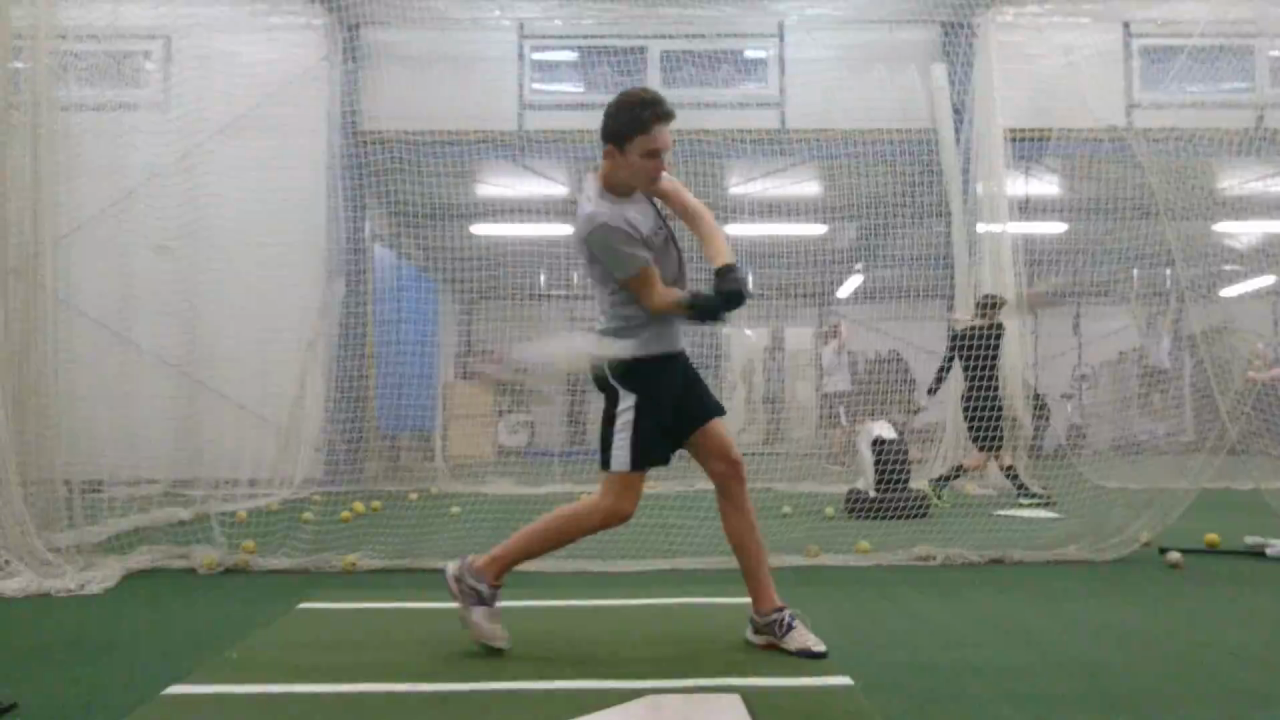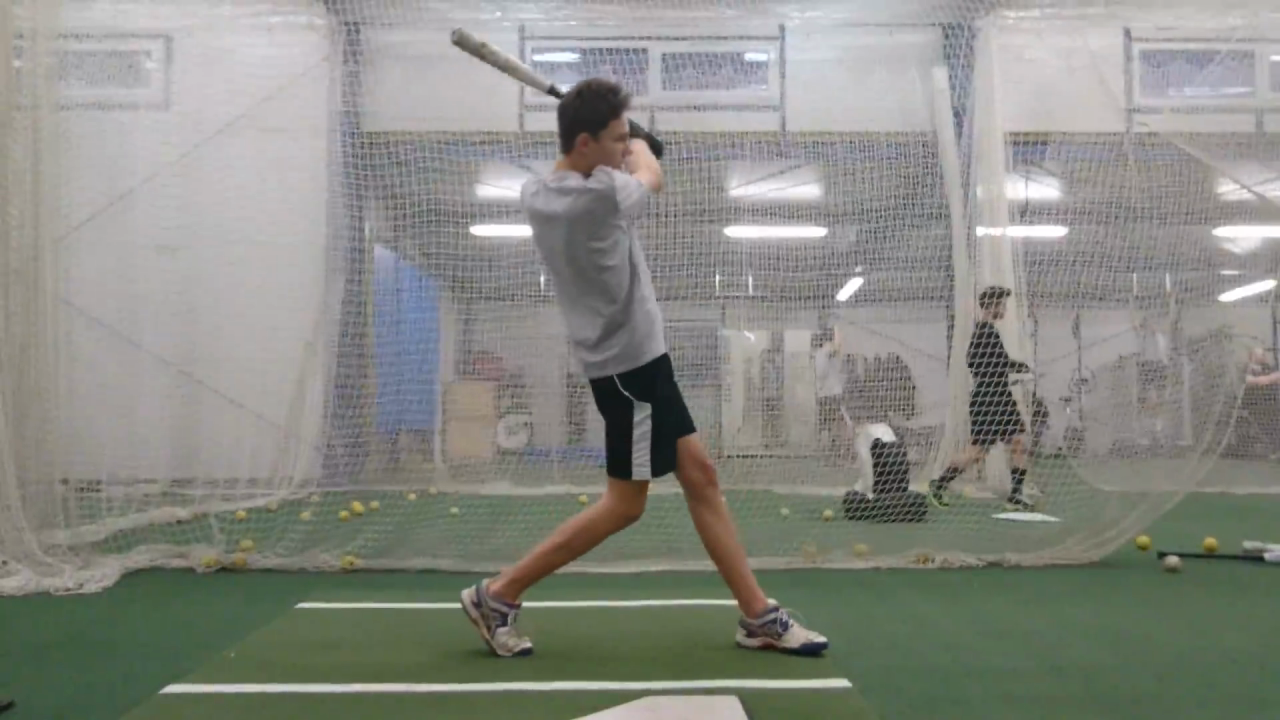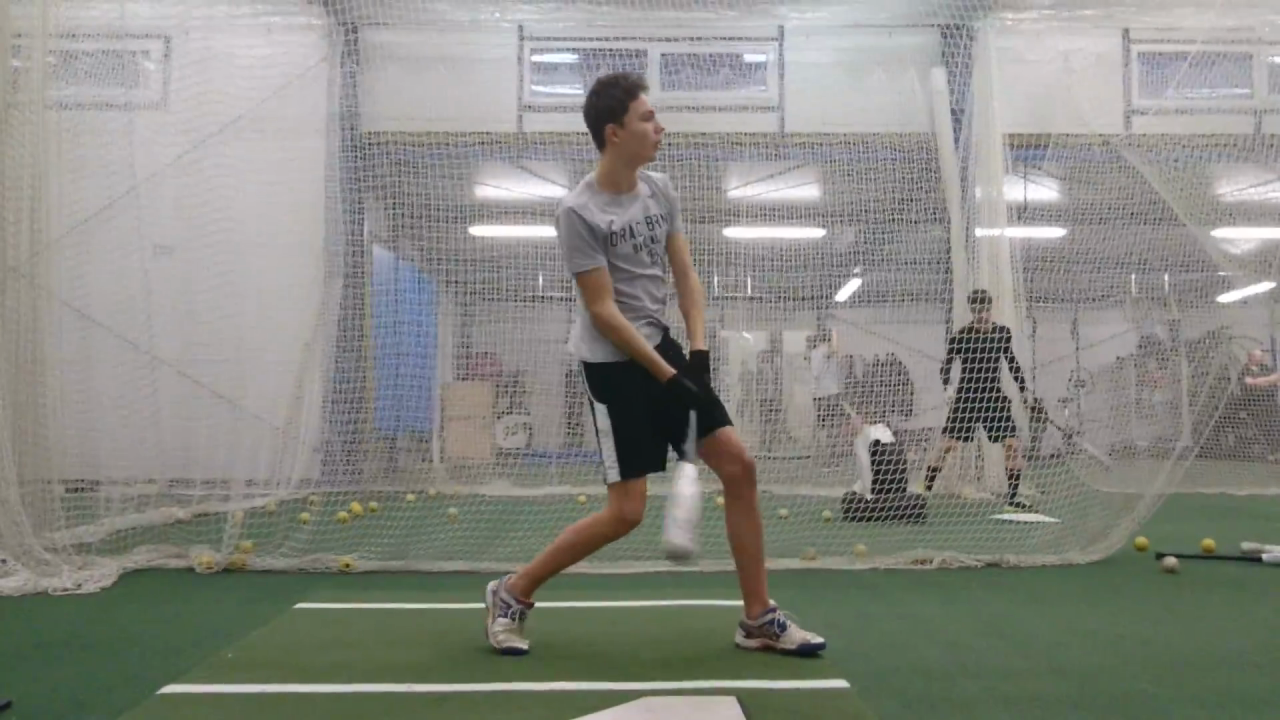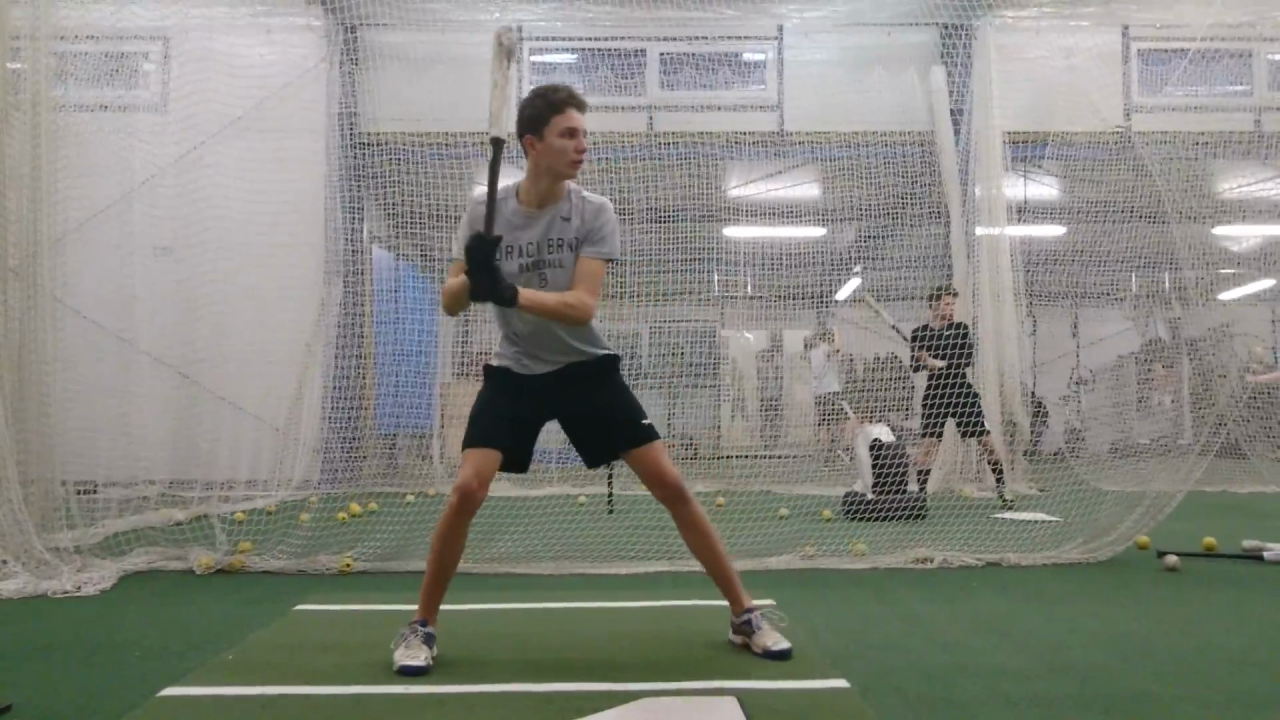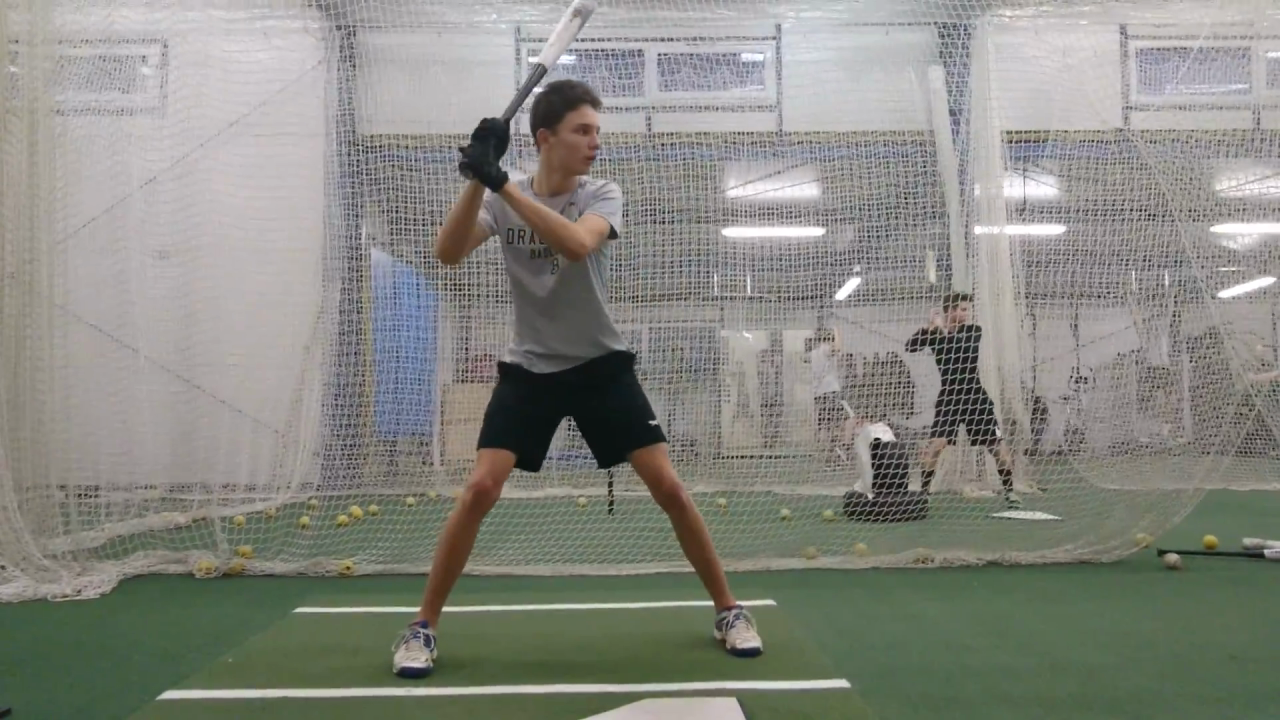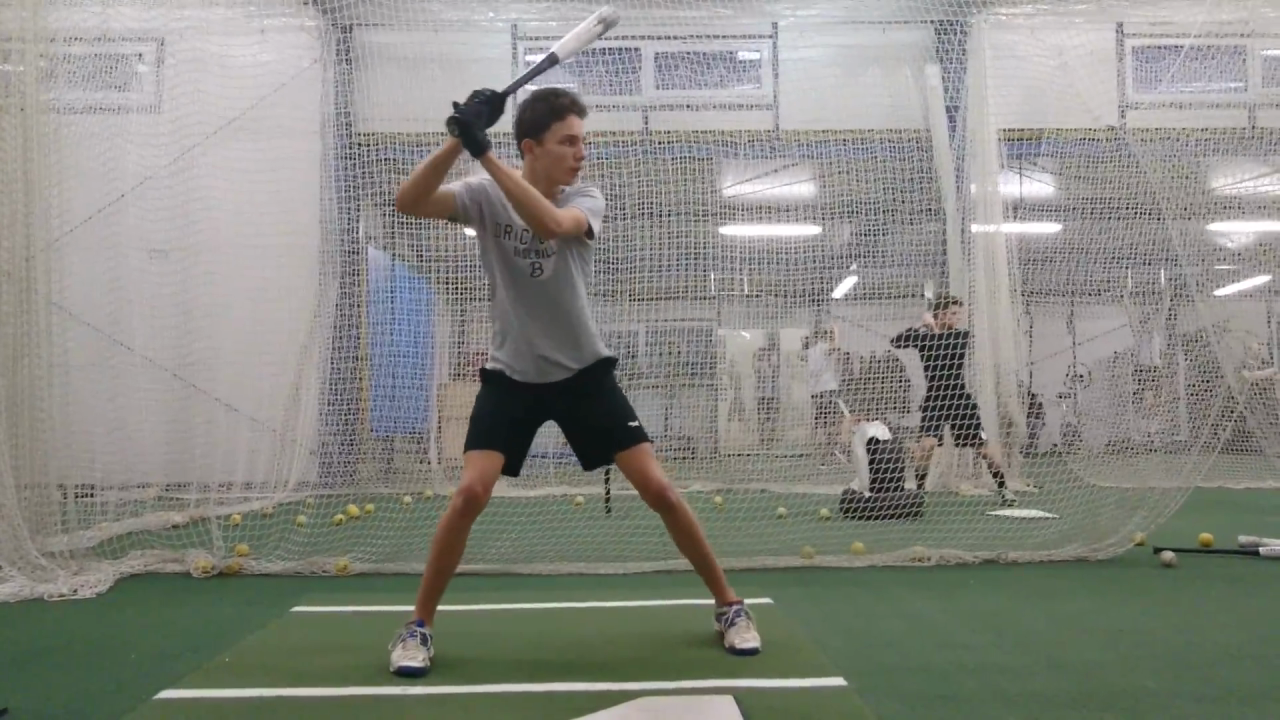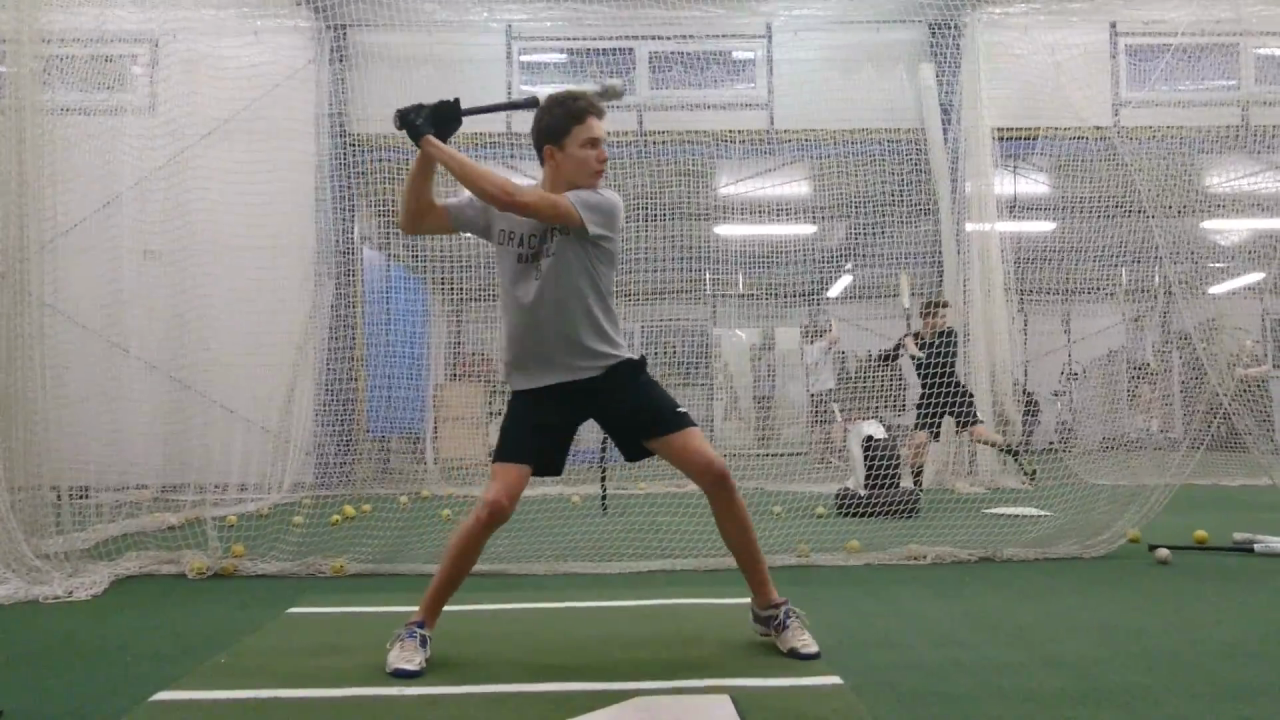
dt=0.5s
person 1, frame 1
left shoulder: (635, 177)
right shoulder: (600, 219)
left elbow: (699, 216)
right elbow: (656, 302)
left wrist: (726, 270)
right wrist: (692, 302)
left hip: (671, 355)
right hip: (634, 364)
left knee: (729, 468)
right knee: (616, 505)
left ankle: (770, 616)
right ankle: (480, 573)
person 1, frame 2
left shoulder: (535, 194)
right shoulder: (601, 192)
right elbow: (649, 172)
left wrist: (625, 149)
right wrist: (639, 145)
left hip: (631, 357)
right hip: (631, 361)
left knee: (700, 475)
right knee: (625, 502)
left ankle: (759, 615)
right ankle: (496, 594)
person 1, frame 3
left shoulder: (660, 189)
right shoulder: (578, 212)
left elbow: (683, 272)
right elbow: (602, 310)
left wrist: (698, 349)
right wrist: (664, 374)
left hip: (666, 353)
right hip: (618, 366)
left knee: (740, 469)
right knee: (626, 512)
left ankle: (759, 617)
right ankle: (513, 591)
person 1, frame 4
left shoulder: (594, 211)
right shoulder: (489, 212)
left elbow: (584, 306)
right elbow: (450, 301)
left wrist: (510, 292)
right wrist: (471, 276)
left hip: (587, 367)
right hip: (515, 371)
left knee: (669, 483)
right knee: (467, 490)
left ankle: (743, 611)
right ankle: (422, 625)
person 1, frame 5
left shoulder: (603, 196)
right shoulder: (502, 202)
left elbow: (578, 246)
right elbow: (447, 254)
left wrist: (501, 185)
right wrist: (476, 182)
left hip: (600, 364)
right hip: (530, 368)
left knee: (668, 487)
right knee: (480, 490)
left ankle: (728, 611)
right ankle: (423, 626)
person 1, frame 6
left shoulder: (588, 202)
right shoulder: (483, 198)
left elbow: (547, 223)
right elbow: (408, 202)
left wrist: (484, 153)
right wrist: (457, 145)
left hip: (584, 370)
right hip: (511, 375)
left knee: (658, 490)
right knee: (471, 493)
left ankle: (727, 603)
right ankle: (418, 625)
person 1, frame 7
left shoulder: (602, 206)
right shoulder: (493, 209)
left elbow: (513, 197)
right elbow: (415, 221)
left wrist: (432, 141)
right wrist: (425, 148)
left hip: (612, 369)
right hip: (538, 383)
left knee: (714, 472)
right knee: (495, 505)
left ankle: (770, 607)
right ankle: (420, 625)
person 2, frame 1
left shoulder: (957, 337)
right shoulder: (997, 333)
left elbow: (945, 367)
left wrist: (930, 394)
right wrist: (981, 322)
left hip: (971, 400)
right hip: (987, 402)
left knee: (998, 449)
right knee: (984, 456)
left ankle: (1025, 492)
right ankle: (939, 482)
person 2, frame 2
left shoulder: (982, 330)
right shoulder: (989, 332)
left elbow: (971, 362)
right elbow: (1005, 364)
right wrist: (1024, 367)
left hip: (1001, 398)
right hip: (987, 400)
left knee: (1021, 442)
right knee: (978, 451)
left ankle: (1015, 495)
right ankle: (938, 486)
person 2, frame 3
left shoulder: (1003, 332)
right shoulder: (961, 336)
left elbow: (1011, 360)
right elbow: (946, 364)
left wrist: (1023, 389)
right wrist: (948, 387)
left hip: (994, 396)
right hip: (967, 397)
left knee: (1013, 445)
right knee: (948, 445)
left ankle: (1013, 496)
right ankle: (925, 492)
person 2, frame 4
left shoulder: (961, 329)
right shoulder: (919, 333)
left elbow: (968, 360)
right elbow: (913, 368)
left wrist: (941, 363)
right wrist: (920, 361)
left hip: (961, 391)
right hip: (935, 393)
left knee: (986, 439)
right knee: (927, 443)
left ankle: (1001, 487)
right ankle: (921, 494)
person 2, frame 5
left shoulder: (974, 331)
right shoulder: (933, 334)
left elbow: (965, 350)
right elbow: (909, 347)
left wrist: (943, 330)
right wrist: (929, 327)
left hip: (975, 397)
right hip: (949, 399)
left knee: (998, 447)
right knee: (935, 445)
left ankle: (1009, 490)
right ankle: (923, 493)
person 2, frame 6
left shoulder: (963, 335)
right shoulder: (923, 336)
left elbow: (949, 347)
right elbow: (896, 342)
left wrist: (934, 328)
right wrist: (921, 327)
left hip: (960, 399)
right hip: (933, 400)
left knee: (983, 447)
right knee: (926, 444)
left ankle: (1003, 489)
person 2, frame 7
left shoulder: (949, 334)
right shoulder: (911, 339)
left elbow: (944, 362)
right elbow: (883, 359)
left wrist: (917, 353)
right wrist: (900, 349)
left hip: (955, 394)
right hip: (930, 398)
left knee: (979, 433)
right knee: (918, 441)
left ankle: (1018, 456)
right ankle: (916, 488)
